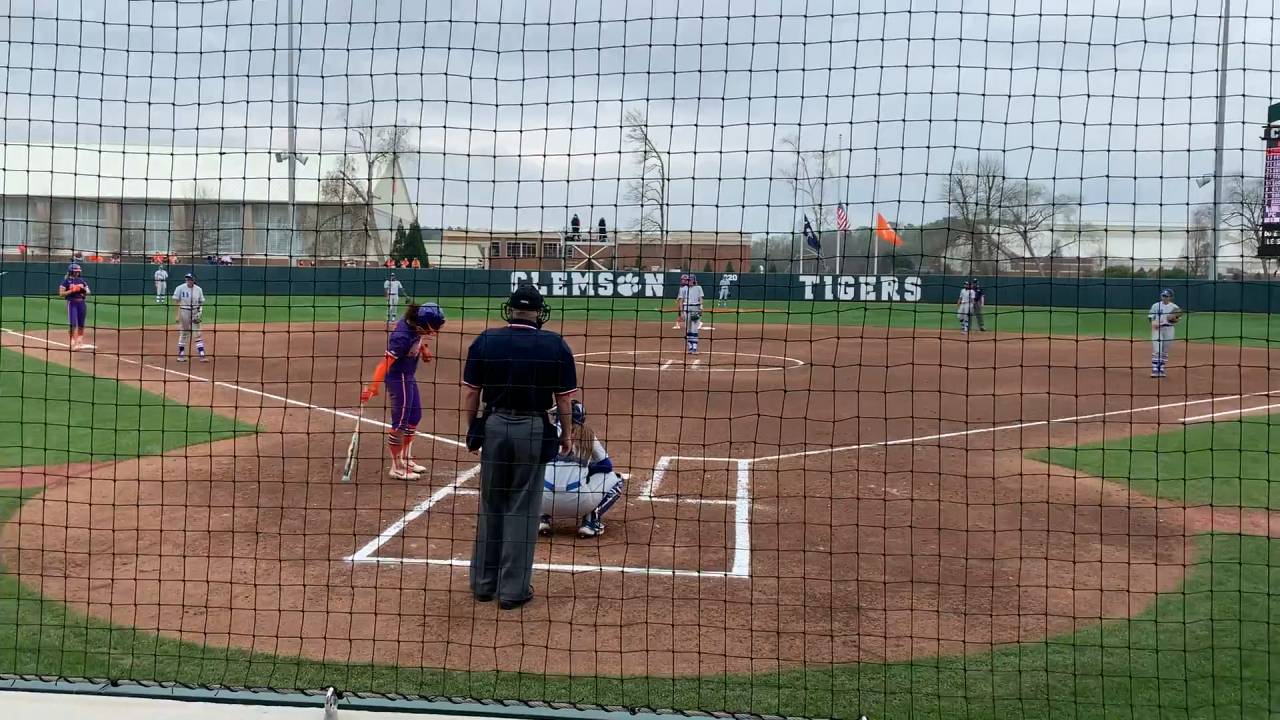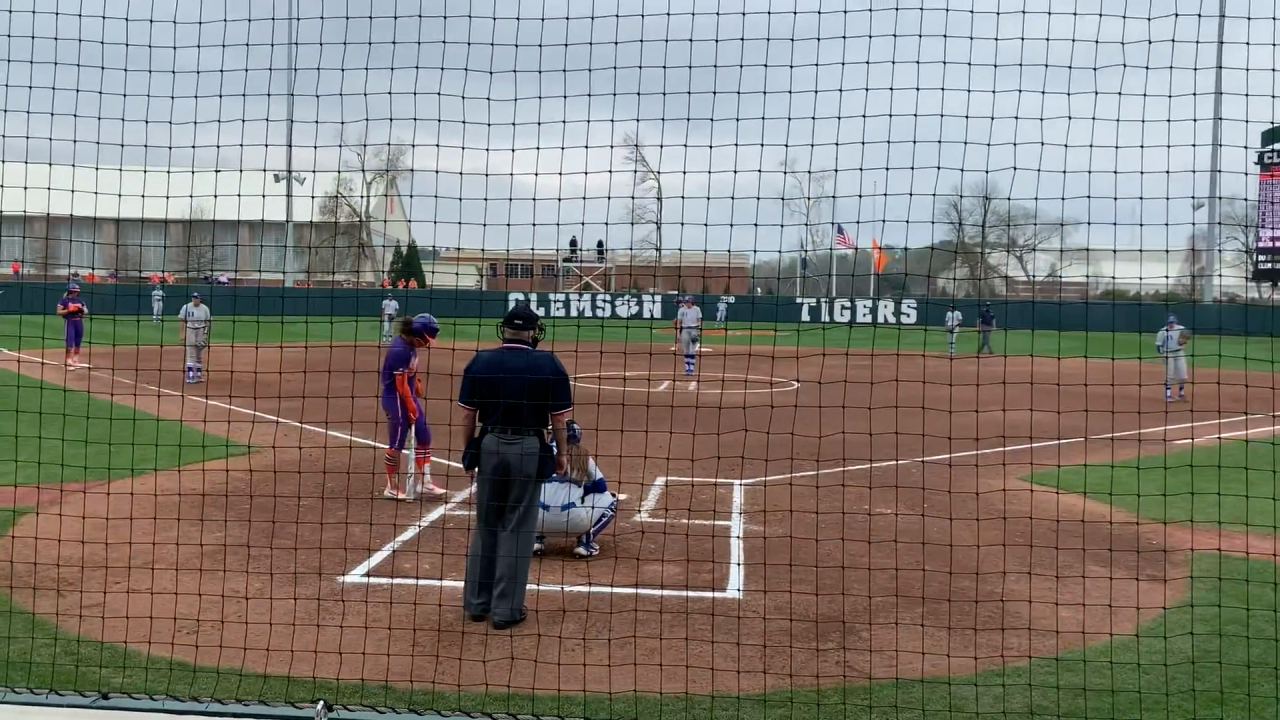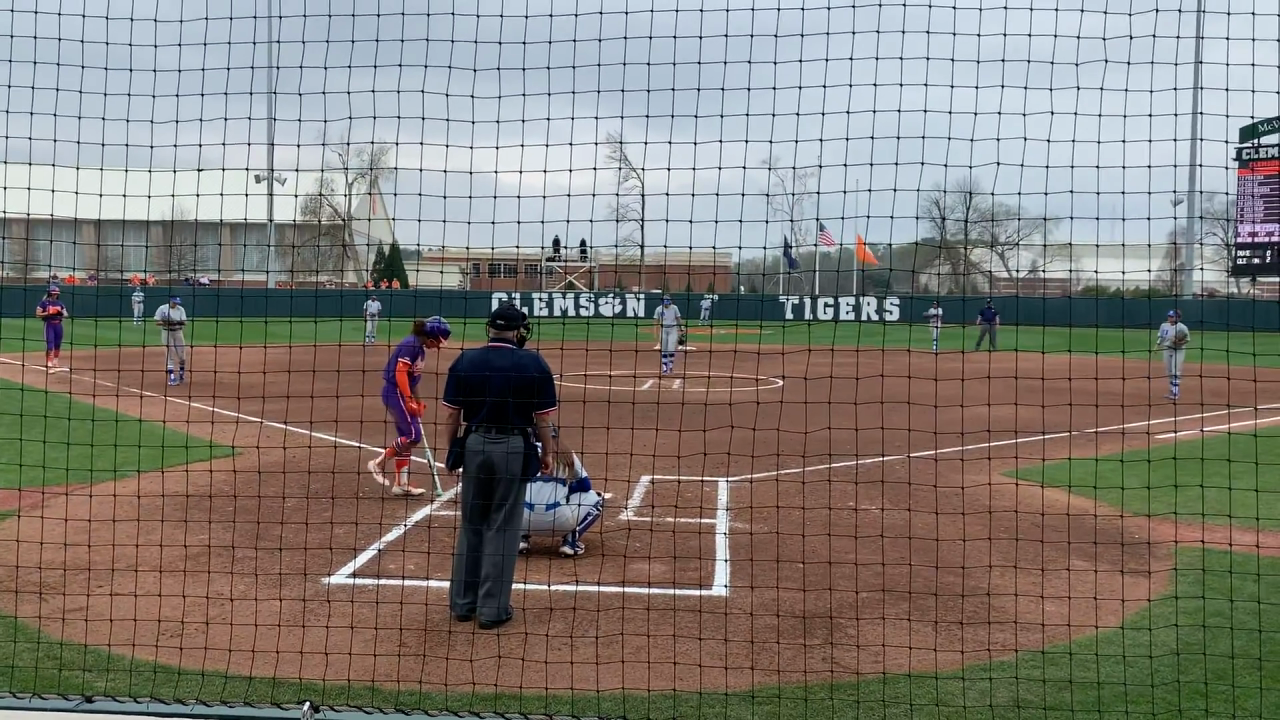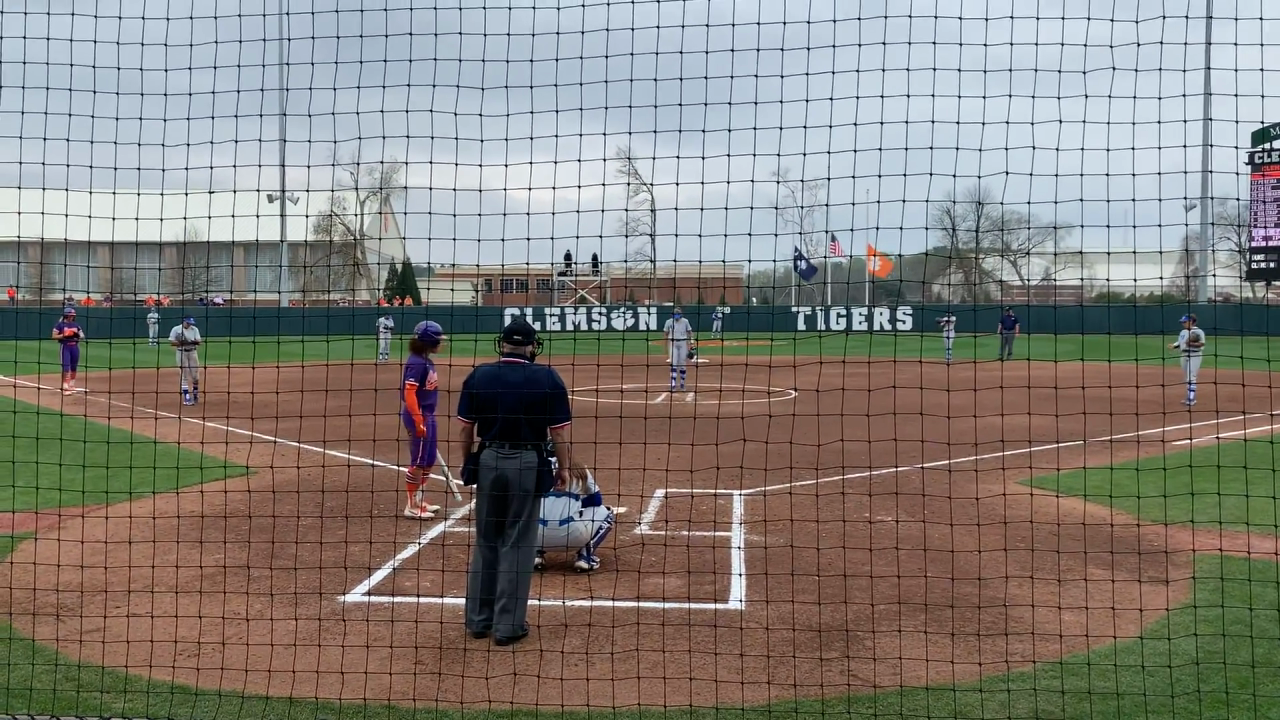
dt=1s
person 1, frame 1
left shoulder: (485, 340)
right shoulder: (554, 344)
left elbow: (471, 393)
right elbow: (563, 398)
left wrist: (471, 431)
right wrist: (566, 434)
left hip: (494, 426)
right hip: (533, 429)
left knee: (490, 504)
right knee: (523, 508)
left ankle: (483, 582)
right ankle: (513, 588)
person 1, frame 2
left shoulder: (480, 361)
right shoulder: (549, 364)
left elbow: (467, 415)
right elbow: (558, 418)
left wrist: (468, 452)
right wrist: (561, 453)
left hip: (489, 446)
right hip: (529, 449)
left knee: (485, 524)
right knee: (517, 528)
left ankle: (477, 602)
right ankle: (506, 609)
person 1, frame 3
left shoulder: (465, 361)
right shoulder: (533, 363)
left elbow: (452, 414)
right elbow: (543, 417)
left wrist: (452, 450)
right wrist: (547, 453)
left hip: (475, 446)
right hip: (514, 449)
left knee: (471, 525)
right knee: (503, 528)
left ankle: (463, 602)
right ankle: (493, 608)
person 1, frame 4
left shoulder: (478, 376)
right shoulder: (547, 378)
left elbow: (465, 428)
right elbow: (559, 431)
left wrist: (467, 464)
right wrist: (563, 467)
left hip: (488, 461)
right hip: (527, 464)
left knee: (485, 541)
right knee: (518, 544)
left ankle: (478, 619)
right ankle: (508, 625)
person 2, frame 1
left shoulder: (413, 323)
right shoulder: (403, 336)
right elbow: (385, 362)
left wrist: (423, 348)
right wrist: (372, 388)
left hip: (408, 375)
right hip: (399, 378)
left knee: (414, 416)
right knee: (400, 421)
left ankle: (406, 459)
right ankle: (397, 467)
person 2, frame 2
left shoulder: (410, 344)
right shoulder: (400, 349)
right elbow: (400, 384)
left wrist: (417, 381)
right wrist: (411, 408)
left hip: (408, 396)
right hip: (396, 399)
left knee: (424, 437)
right knee: (397, 443)
left ankle: (425, 483)
right ankle: (392, 487)
person 2, frame 3
left shoulder: (420, 347)
right shoulder: (410, 345)
right elbow: (400, 373)
left wrist: (417, 400)
right wrist: (409, 400)
left hip: (403, 395)
right hip: (395, 394)
left knee: (407, 437)
right knee: (414, 435)
left ankle: (401, 484)
right ankle: (379, 463)
person 2, frame 4
left shoulder: (425, 361)
right shoulder: (417, 362)
right elbow: (409, 393)
right wrist: (418, 420)
left hip: (427, 414)
right hip: (418, 416)
left knee: (429, 459)
right knee: (418, 460)
left ankle: (418, 501)
right ankle: (412, 507)
